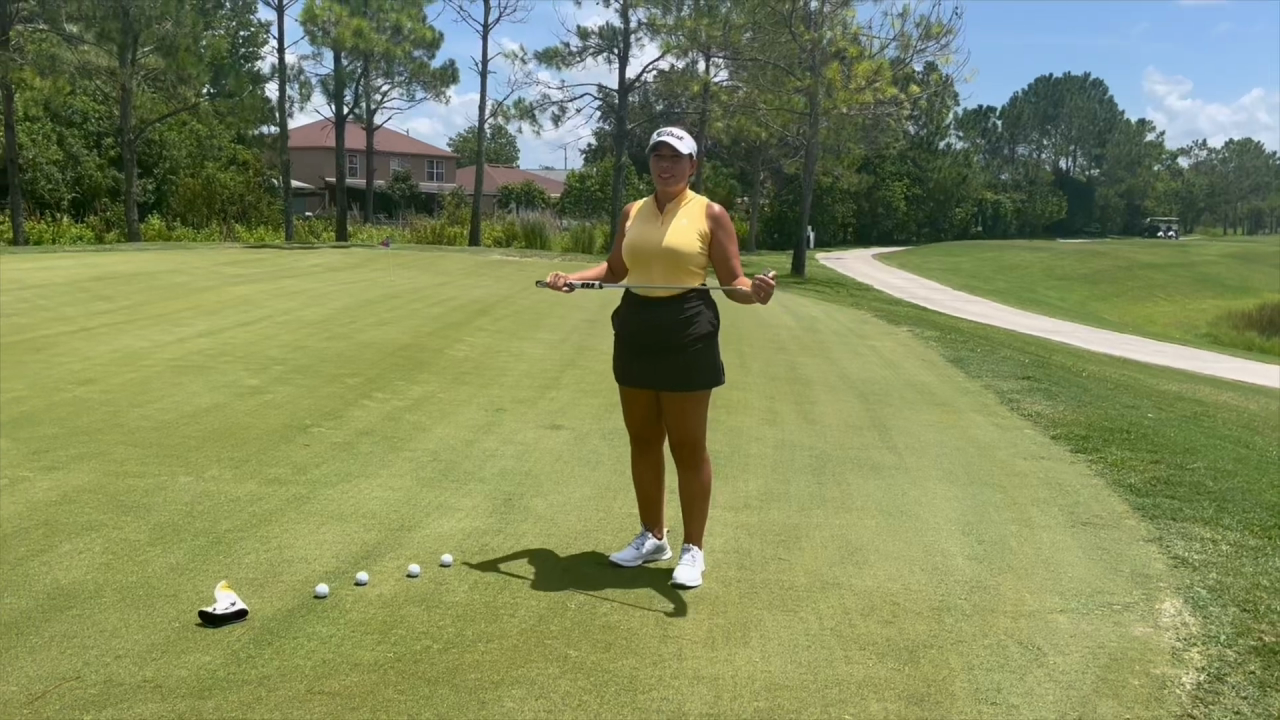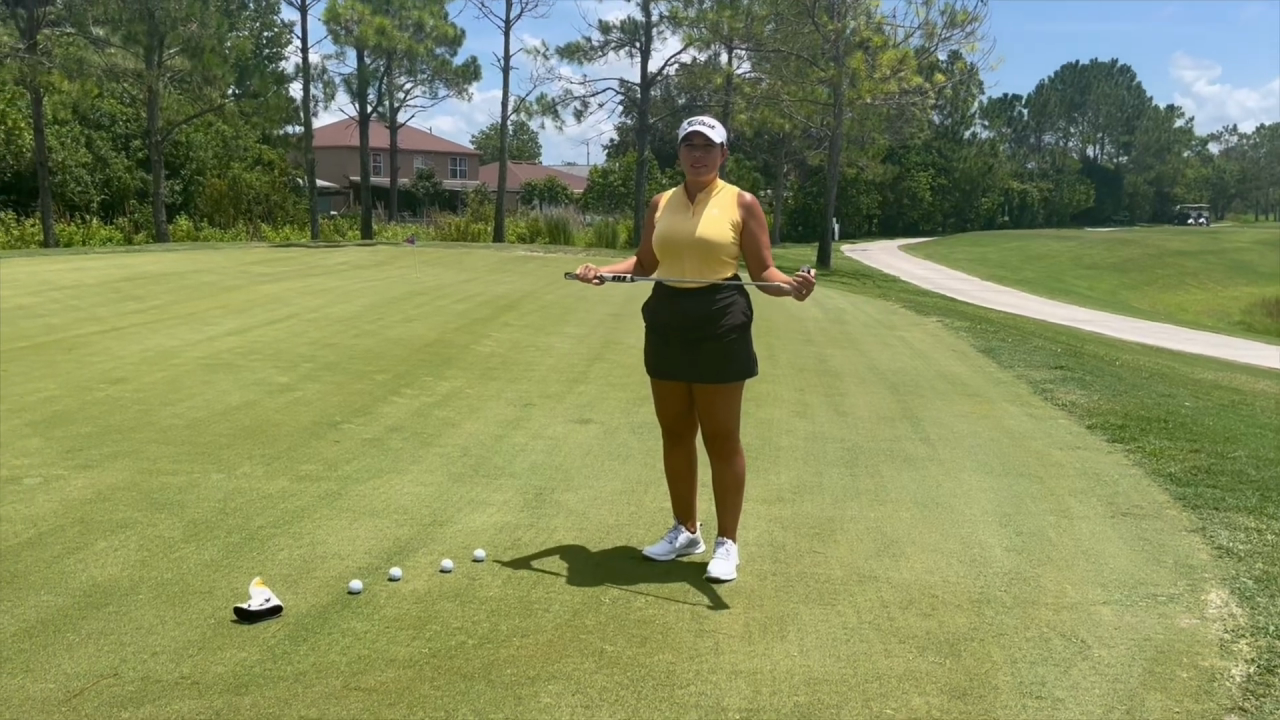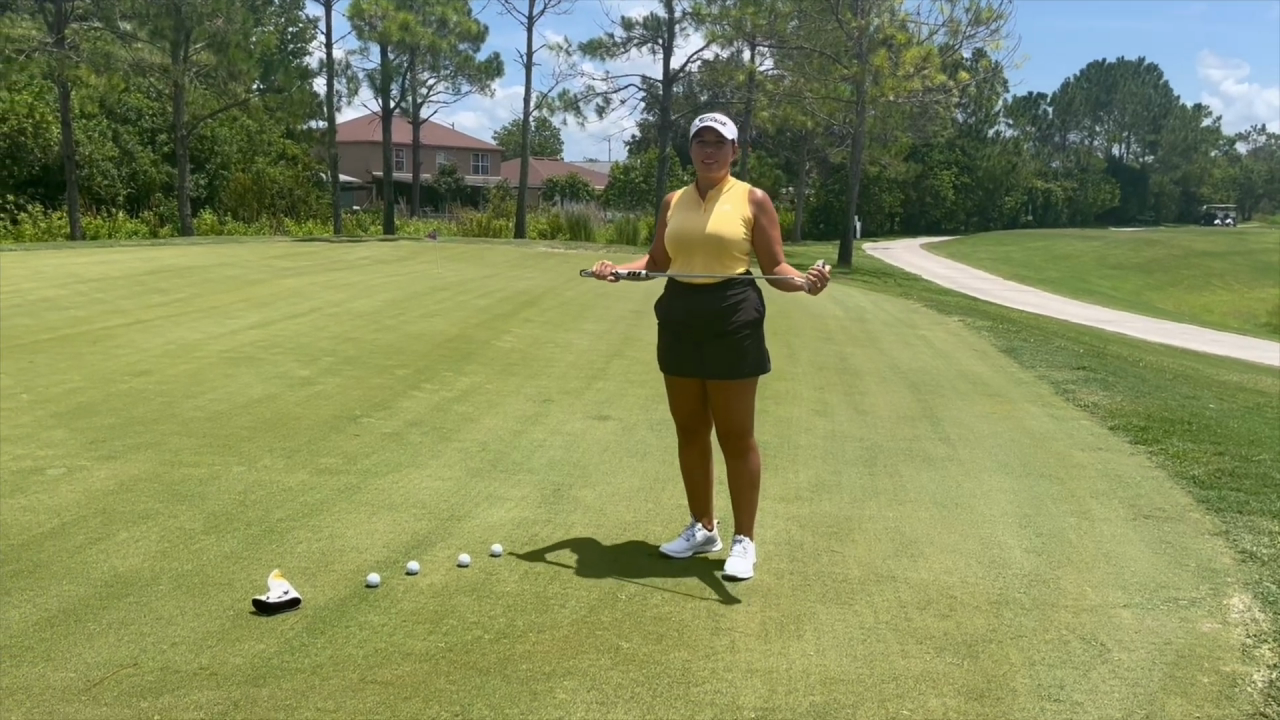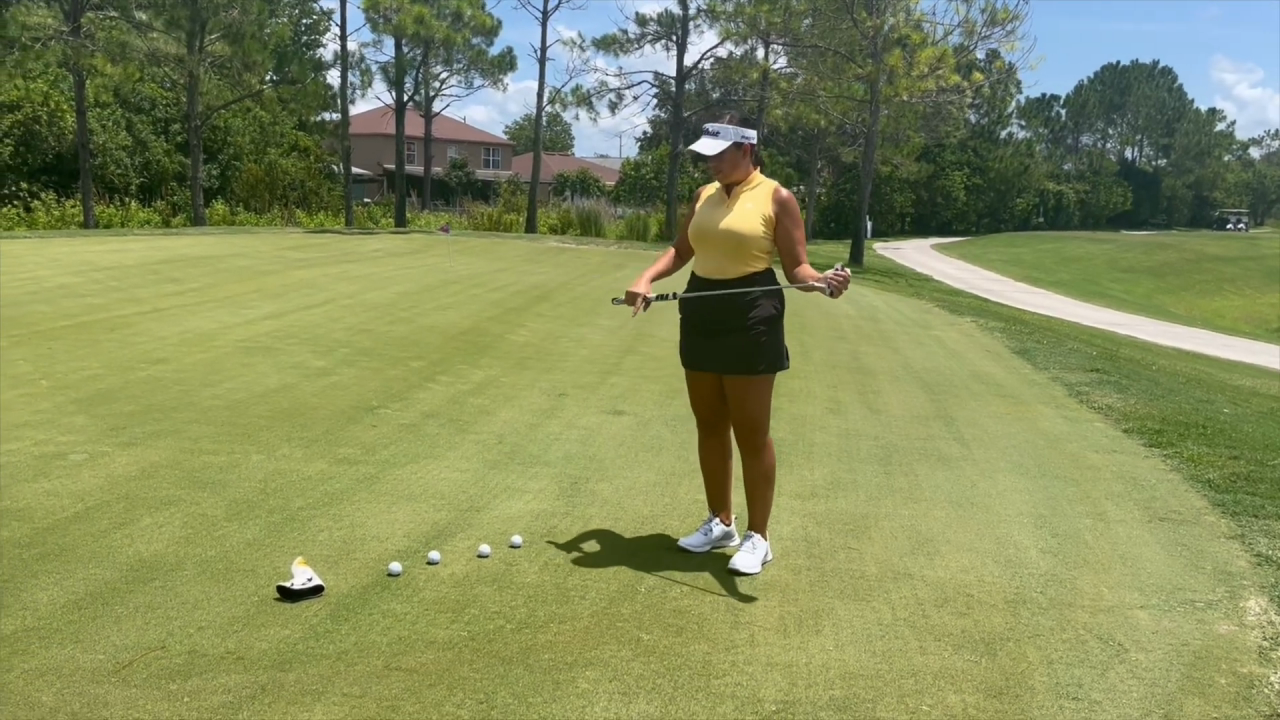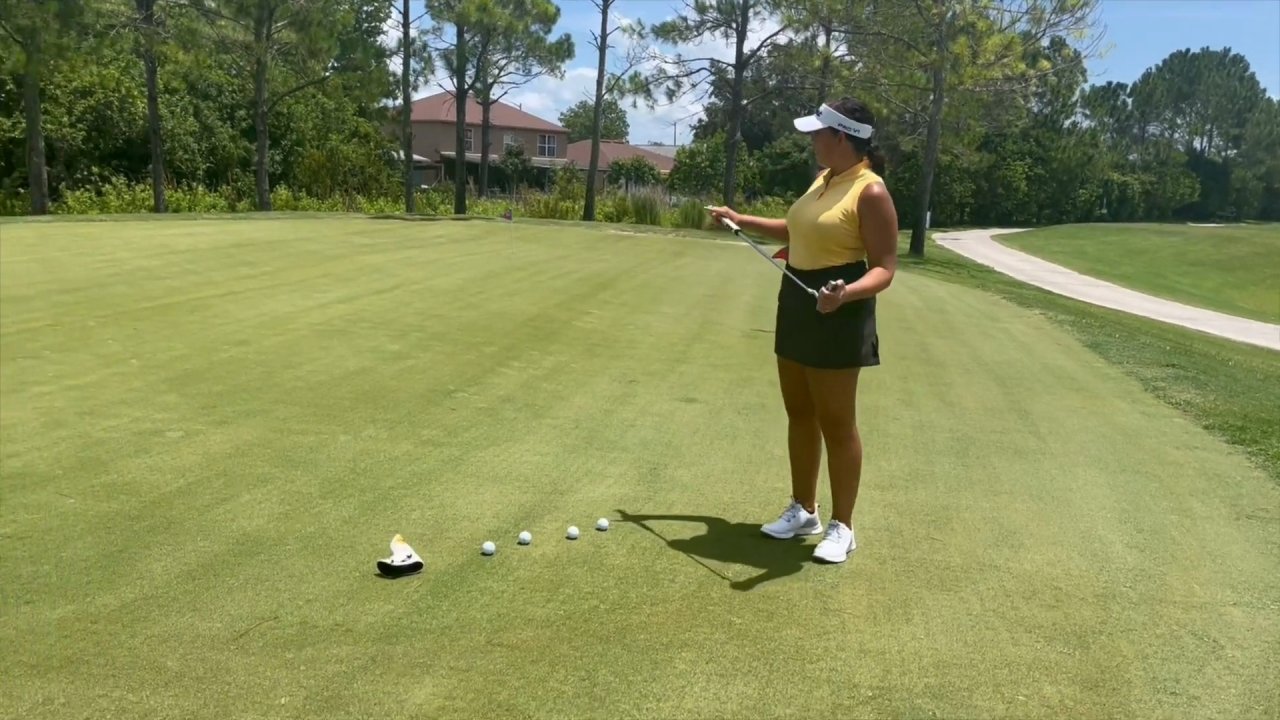
dt=1s
person 1, frame 1
left shoulder: (711, 214)
right shoulder: (632, 212)
left elbow: (732, 281)
right elbow: (615, 269)
left wrist: (754, 291)
right wrist: (571, 277)
left hip: (687, 333)
right hip: (635, 331)
left knee: (688, 447)
right knee: (643, 441)
left ankle: (693, 548)
right ankle: (652, 536)
person 1, frame 2
left shoulder: (741, 202)
right shoulder: (660, 203)
left elbow: (762, 271)
right elbow: (644, 263)
left wrist: (791, 284)
right wrist: (601, 271)
left hip: (719, 323)
right hip: (665, 322)
left knee: (721, 439)
right knee: (675, 434)
left ankle: (726, 542)
right ankle: (685, 530)
person 1, frame 3
left shoulder: (753, 199)
right shoulder: (673, 201)
left elbow: (775, 268)
right elbow: (657, 261)
left wrist: (804, 280)
right wrist: (618, 269)
left hip: (733, 319)
right hip: (679, 319)
left knee: (736, 437)
right knee: (690, 432)
left ankle: (744, 540)
right ankle: (702, 527)
person 1, frame 4
left shoulder: (777, 197)
right shoulder: (704, 195)
left elbow: (796, 265)
right elbow: (681, 250)
left wrist: (822, 280)
right wrist: (646, 279)
left hip: (751, 317)
right hip: (700, 314)
left knee: (752, 433)
right knee: (709, 426)
left ankle: (757, 537)
right ankle: (720, 522)
person 1, frame 5
left shoulder: (871, 192)
right shoulder: (824, 179)
left elbow: (884, 267)
left wrist: (846, 293)
right wrist: (741, 220)
left hip: (836, 315)
right hip: (797, 304)
left knee: (836, 423)
right knee: (799, 415)
left ankle: (841, 527)
right ankle: (802, 511)
